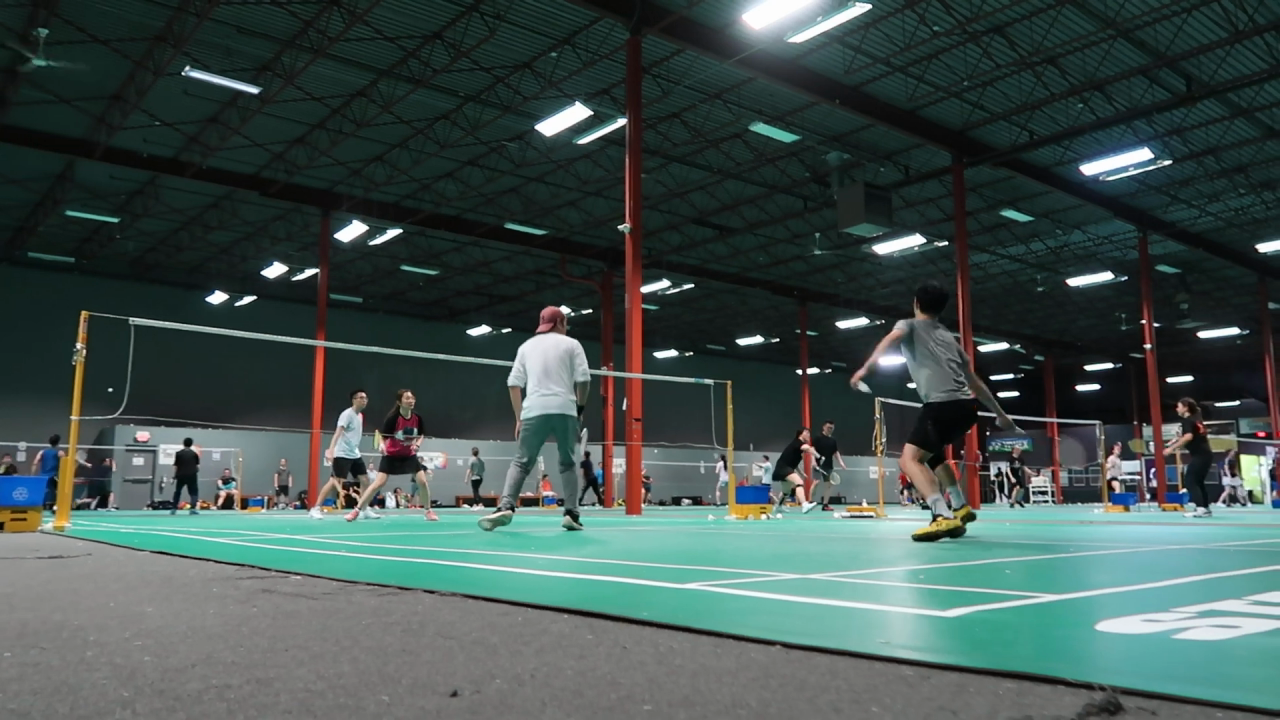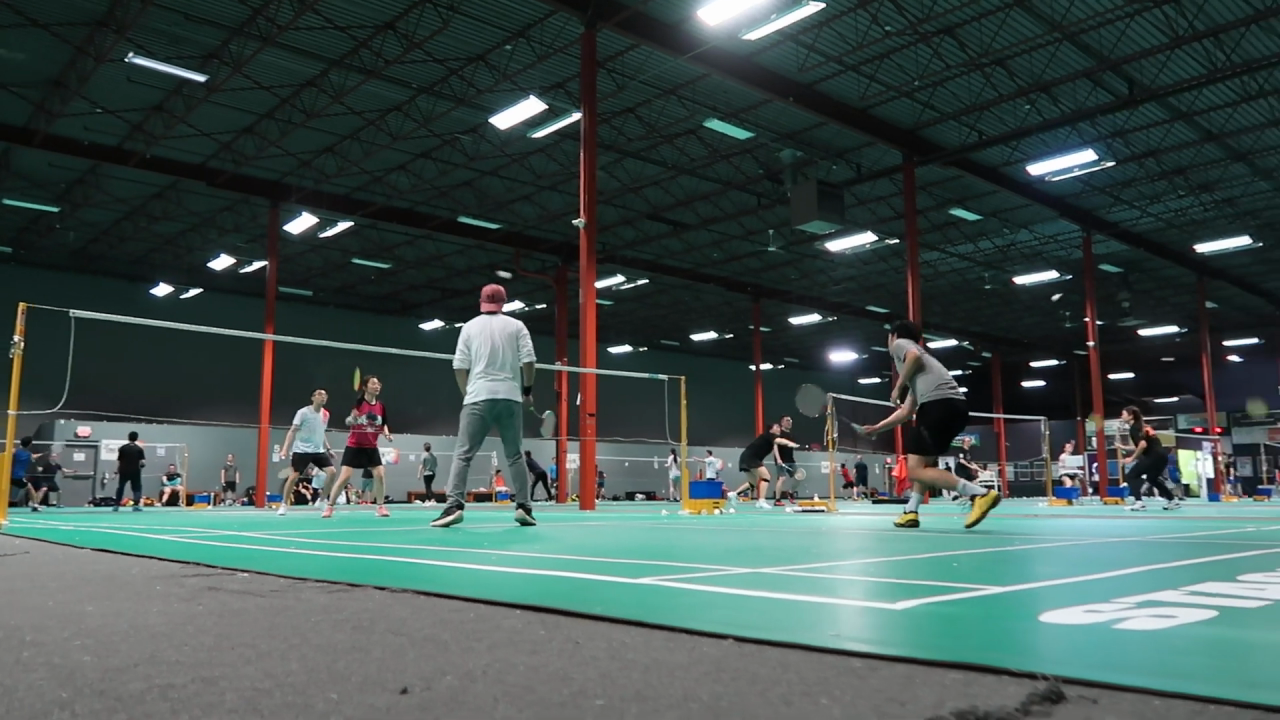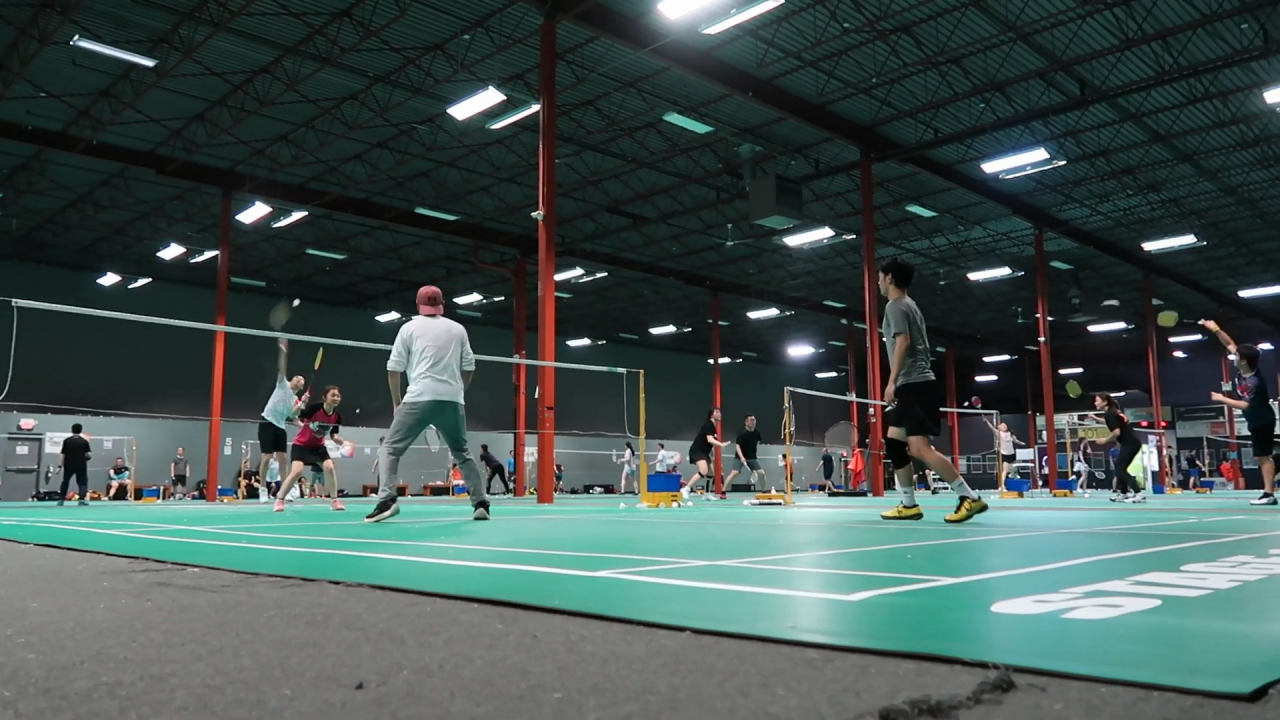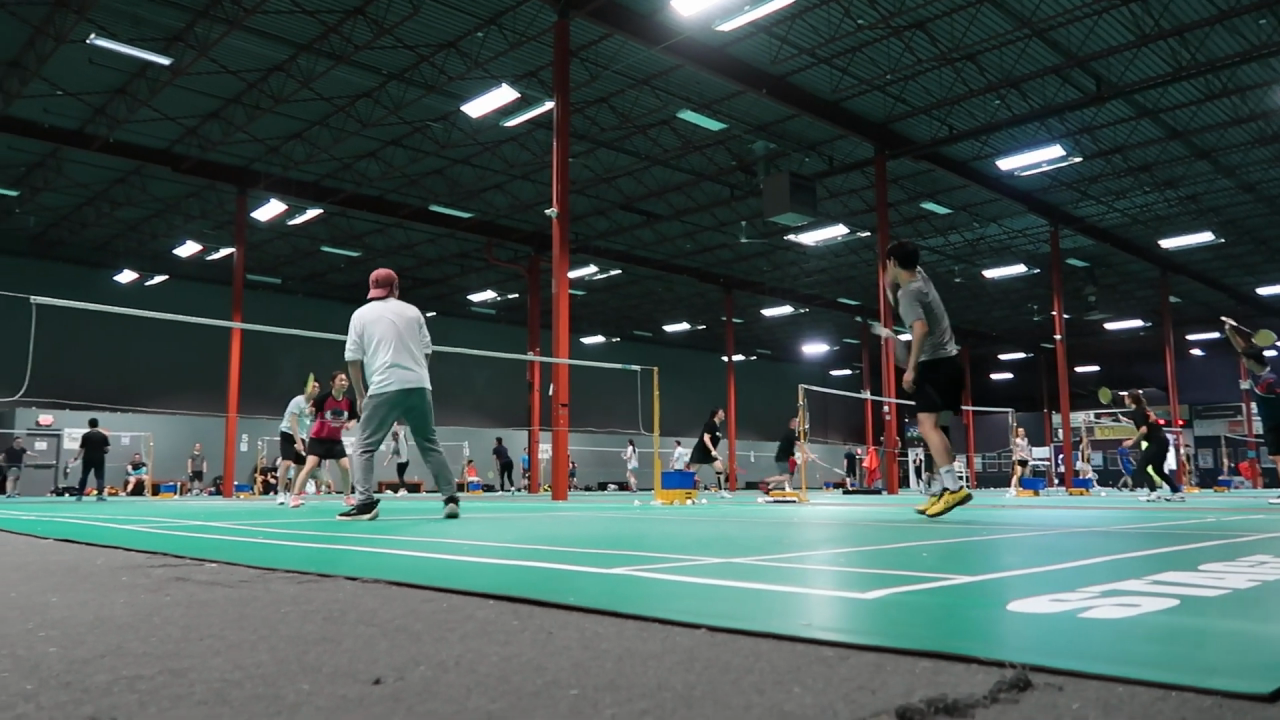
dt=0.5s
person 1, frame 1
left shoulder: (909, 326)
right shoulder: (948, 337)
left elbow: (890, 339)
right elbow: (973, 380)
left wrist: (865, 369)
right wrist: (1000, 413)
left hip: (940, 405)
right hip: (965, 406)
left knee: (910, 460)
right knee: (933, 453)
left ankle: (943, 518)
right ankle: (960, 508)
person 1, frame 2
left shoulder: (901, 345)
left elbow: (912, 356)
right elbow: (907, 411)
left wrist: (898, 387)
right wrist: (877, 427)
left hip: (938, 404)
right hip: (957, 407)
left knee: (916, 470)
right knee: (921, 458)
left ankle: (980, 494)
right ankle: (910, 512)
person 1, frame 3
left shoulder: (895, 306)
right shoulder: (910, 306)
left elbow: (902, 343)
left wrist: (891, 382)
left hip: (916, 385)
right hip: (912, 386)
left knee: (920, 448)
right knee: (894, 444)
left ankle: (970, 499)
right ankle: (909, 505)
person 1, frame 4
left shoulder: (908, 291)
right shoulder: (920, 277)
left elbow: (920, 329)
left wrist: (911, 368)
right wrist: (892, 288)
left hip: (936, 364)
right hip: (948, 362)
left knee: (928, 426)
right knee: (937, 427)
left ankle: (953, 489)
right ankle: (942, 491)
person 2, frame 1
left shoulder: (526, 346)
right shoulder: (572, 345)
left elbow: (514, 384)
right elbow: (583, 380)
left wrist: (519, 419)
right wrist: (580, 409)
left hip: (534, 412)
right hip: (564, 410)
left knee: (520, 464)
right knee: (567, 465)
left ankle: (506, 507)
right ankle: (571, 513)
person 2, frame 2
left shoulder: (470, 327)
right shoulder: (516, 326)
left elbow: (460, 366)
right elbow: (528, 361)
left wrist: (467, 396)
right wrist: (527, 390)
left hip: (478, 398)
right hip: (509, 398)
left knee: (463, 454)
right knee: (514, 455)
left ankle: (454, 506)
right ankle: (523, 507)
person 2, frame 3
left shoulder: (409, 328)
right shoulder: (457, 329)
left elbow: (394, 368)
right elbow: (468, 367)
left wrist: (397, 402)
left hip: (419, 399)
right hip: (452, 400)
left knee: (390, 449)
right knee: (462, 453)
left ankle: (386, 501)
right ankle: (481, 503)
person 2, frame 4
left shoulder: (361, 315)
right shoulder: (412, 312)
left elbow: (353, 358)
right elbow: (426, 352)
left wrist: (360, 395)
left hip: (383, 389)
right hip: (418, 386)
left knee: (365, 446)
right knee: (430, 445)
left ankle: (365, 503)
right ankle: (450, 498)
